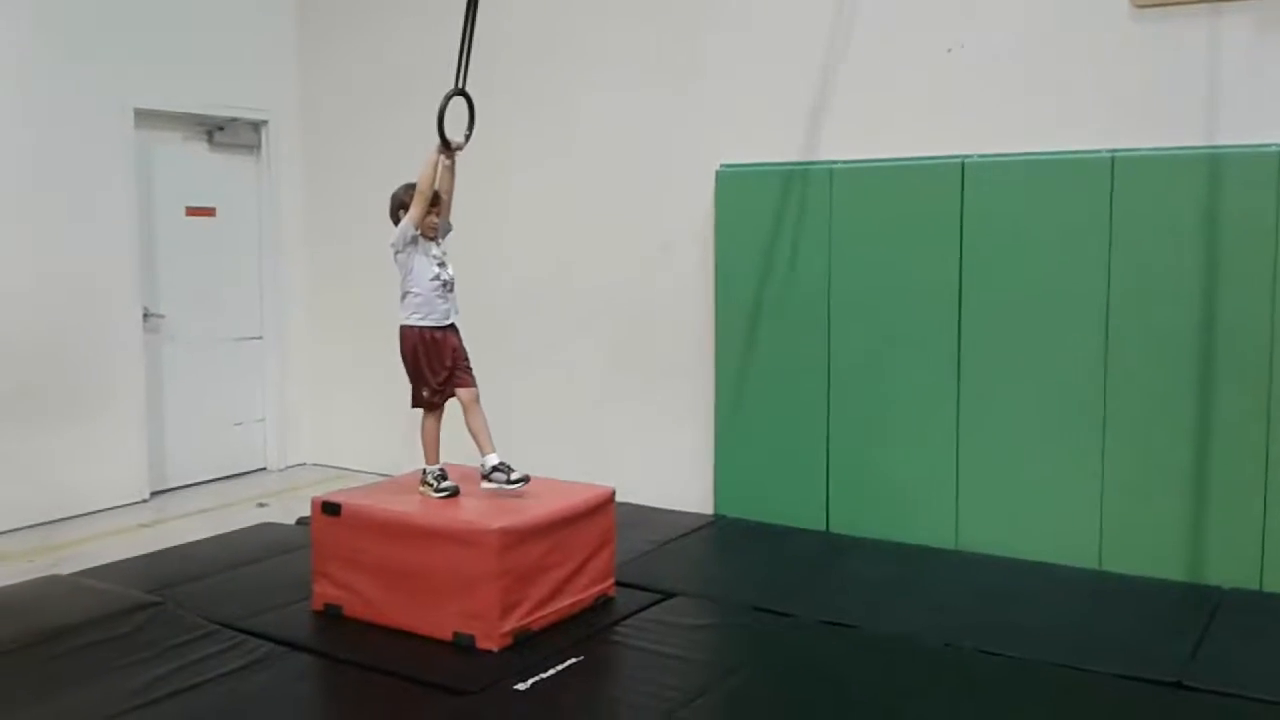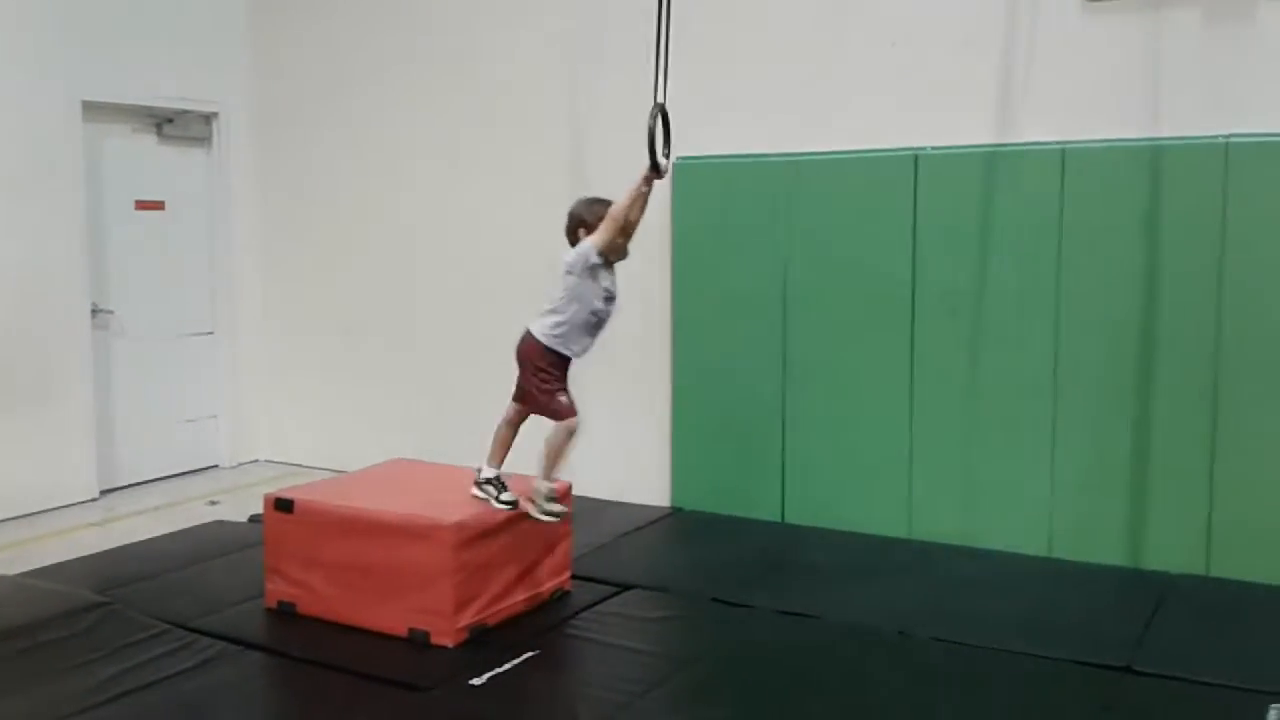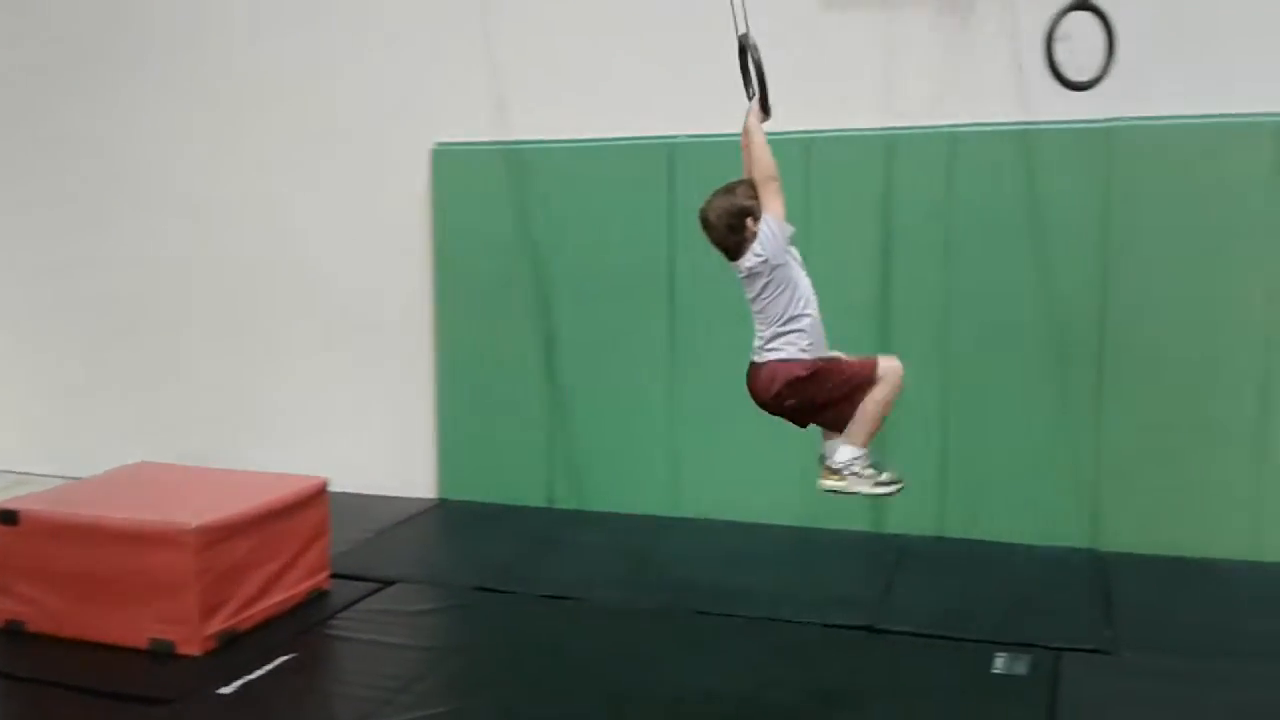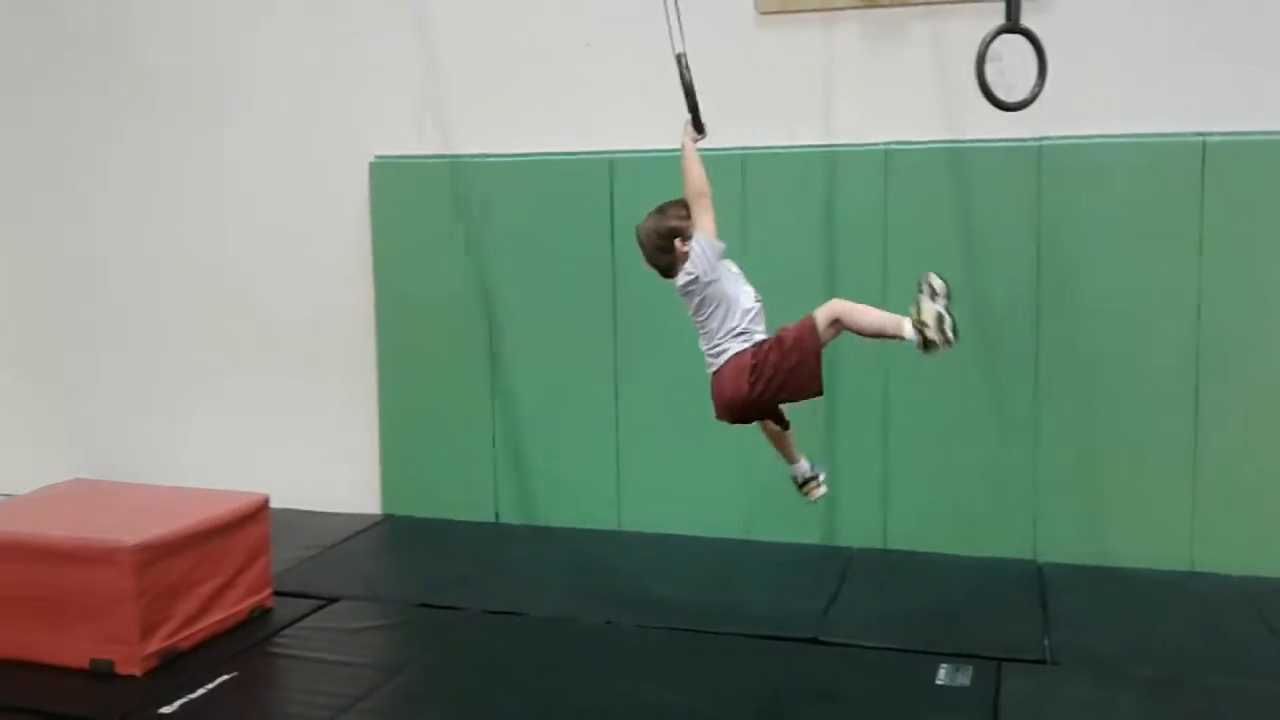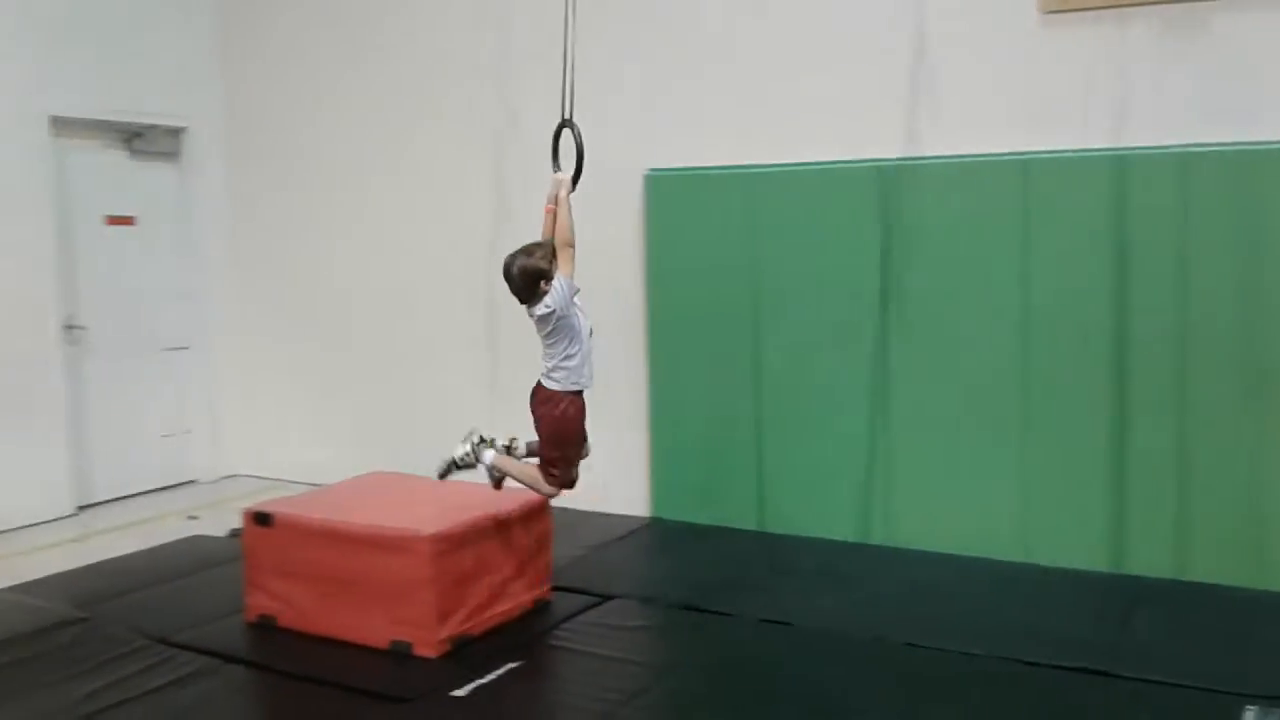
dt=1s
person 1, frame 1
left shoulder: (436, 239)
right shoulder: (404, 242)
left elbow: (444, 196)
right elbow: (421, 196)
left wrist: (449, 159)
right wrist: (436, 154)
left hip: (447, 331)
right hip: (419, 333)
left knee: (470, 397)
right knee: (432, 405)
left ankle: (491, 466)
right ankle: (432, 473)
person 1, frame 2
left shoulder: (606, 266)
right shoulder: (581, 261)
left elbow: (627, 225)
right elbow: (613, 222)
left wrist: (647, 187)
right wrist: (640, 183)
left hip: (556, 354)
right hip: (541, 351)
left knee: (520, 410)
right knee: (568, 420)
left ankle: (487, 477)
right ankle: (541, 492)
person 1, frame 3
left shoulder: (747, 258)
right shoulder: (767, 252)
left elbow: (756, 187)
right elbow: (770, 182)
left wrist: (748, 135)
right wrist: (754, 126)
left hip: (766, 376)
right hip: (787, 378)
left knee: (836, 364)
right knee: (889, 370)
left ankle: (837, 455)
right ankle: (846, 460)
person 1, frame 4
left shoulder: (698, 273)
right shoulder: (700, 268)
left elbow: (695, 205)
right elbow: (701, 200)
left wrist: (689, 145)
right wrist: (688, 146)
left hip: (728, 387)
right hip: (747, 372)
left knee: (769, 403)
right knee: (835, 310)
left ankle: (806, 477)
right ankle: (917, 328)
person 1, frame 5
left shoulder: (540, 302)
right shoulder: (554, 305)
left elbow: (553, 248)
right elbow: (566, 247)
left wrist: (555, 199)
right wrist: (563, 195)
left hip: (554, 394)
right hip: (560, 401)
left knee: (577, 450)
right knee: (552, 484)
left ankle: (509, 451)
right ankle: (485, 456)
